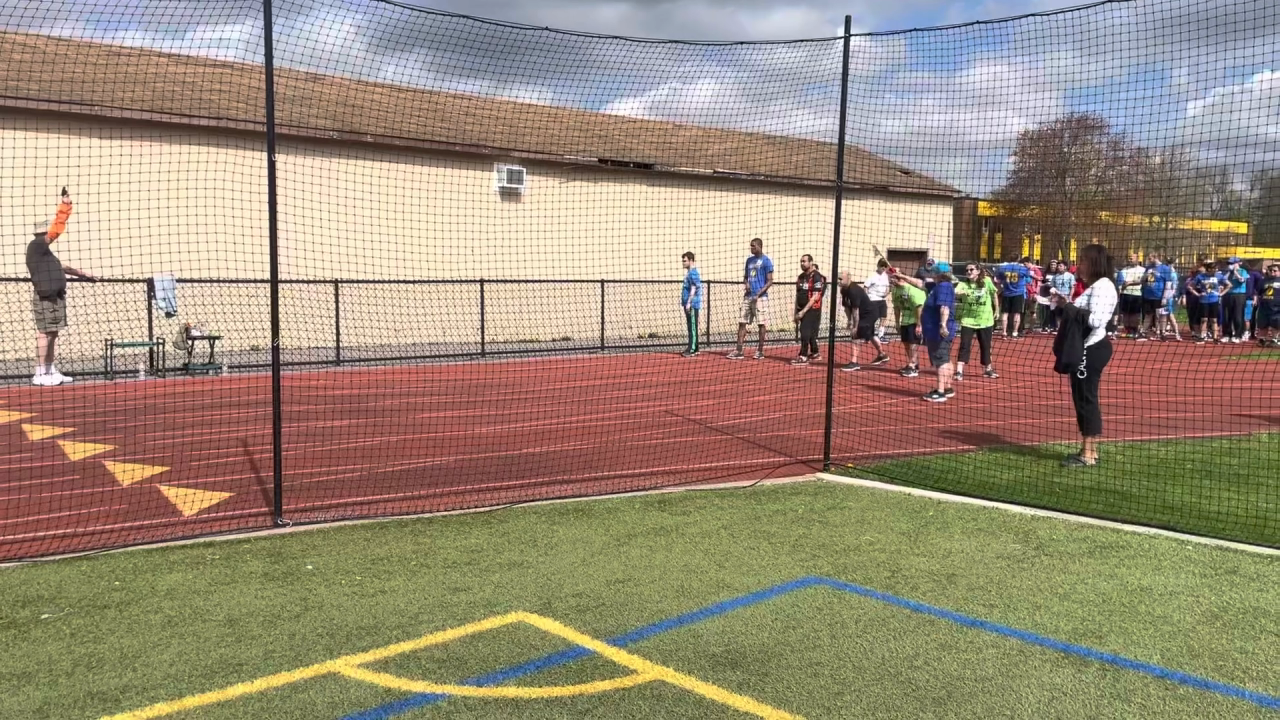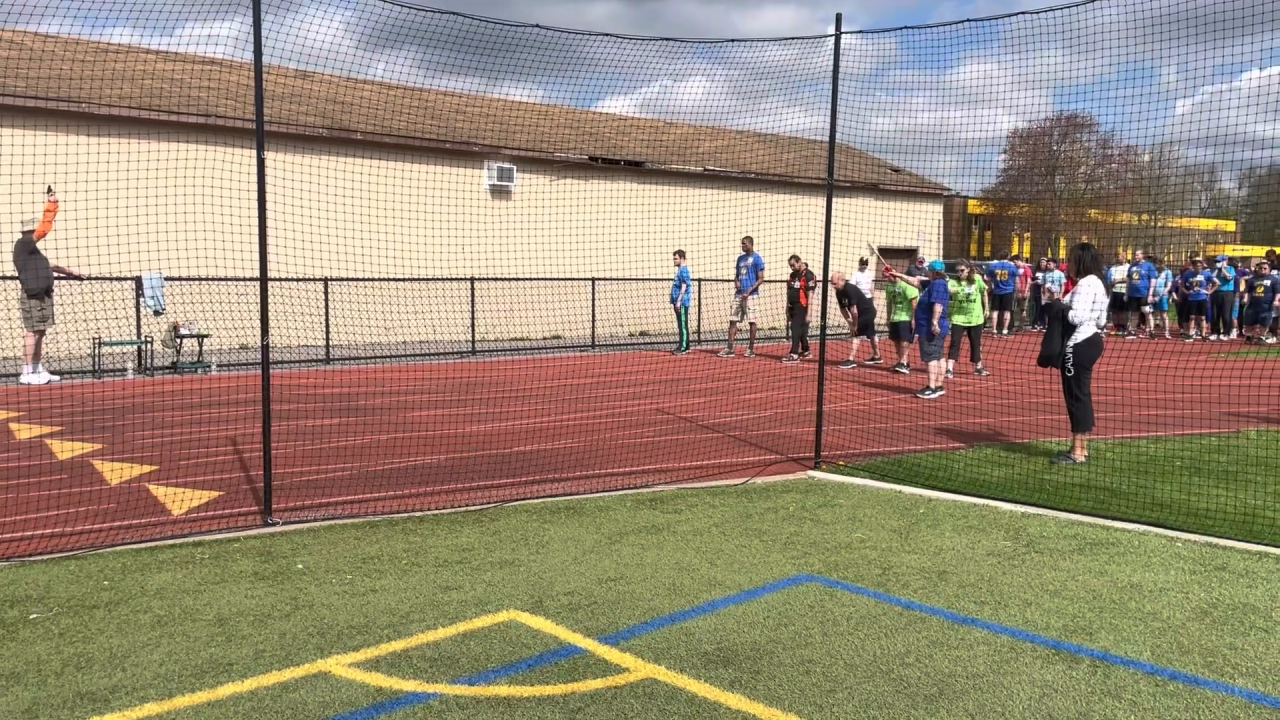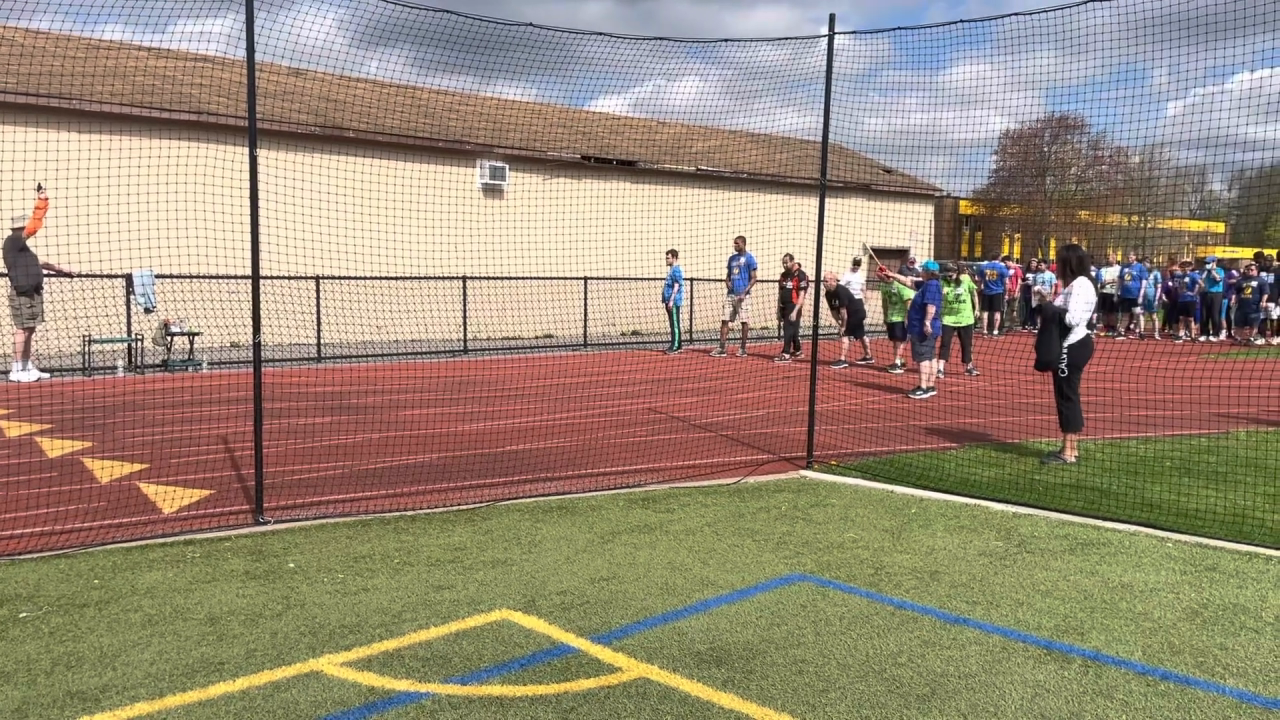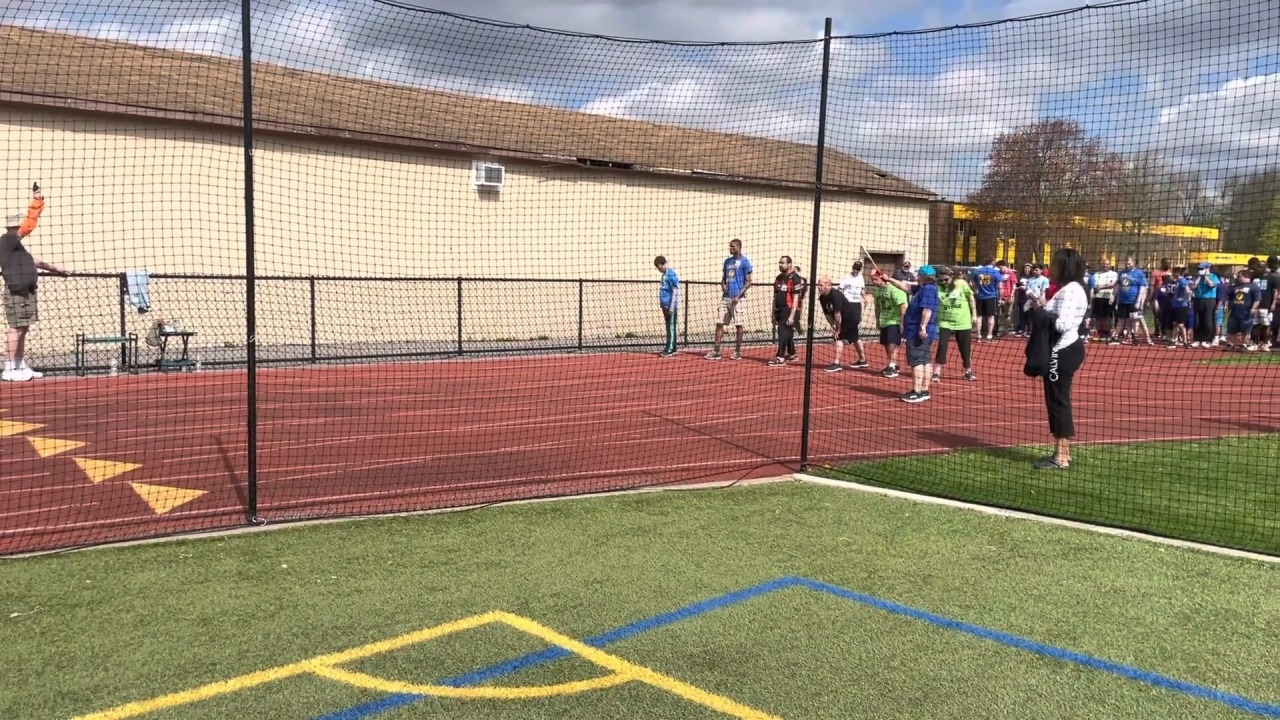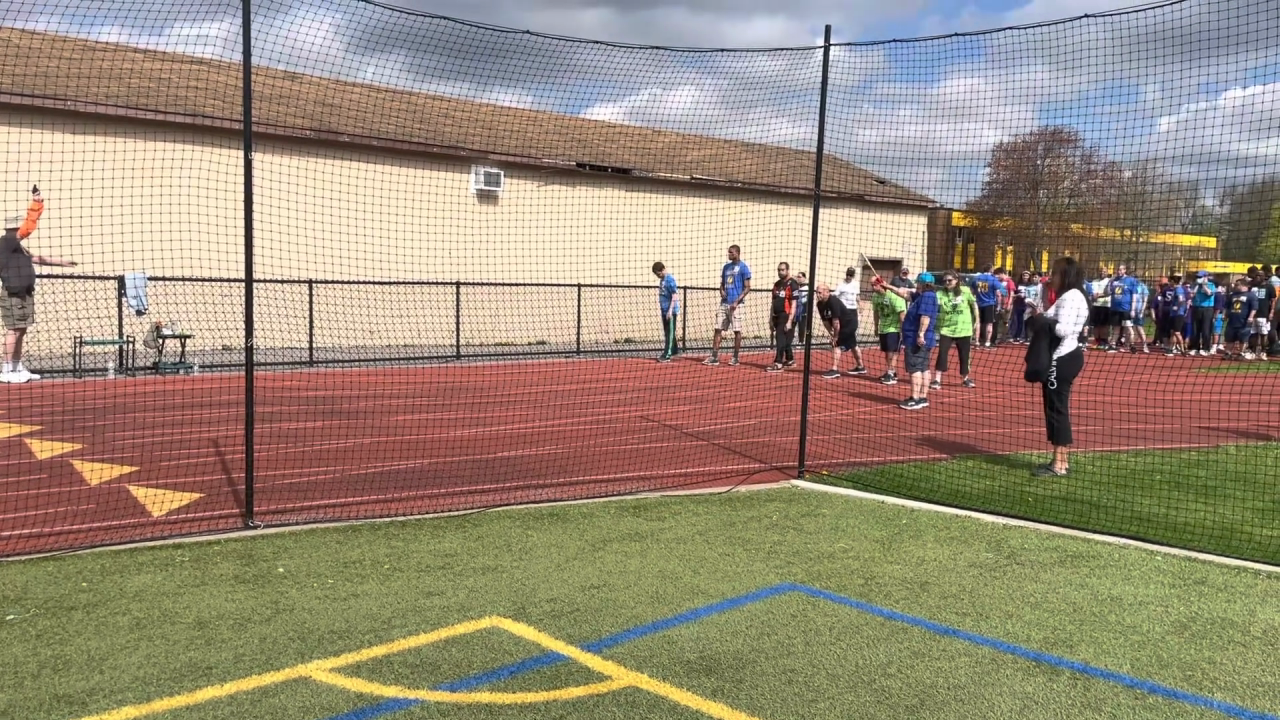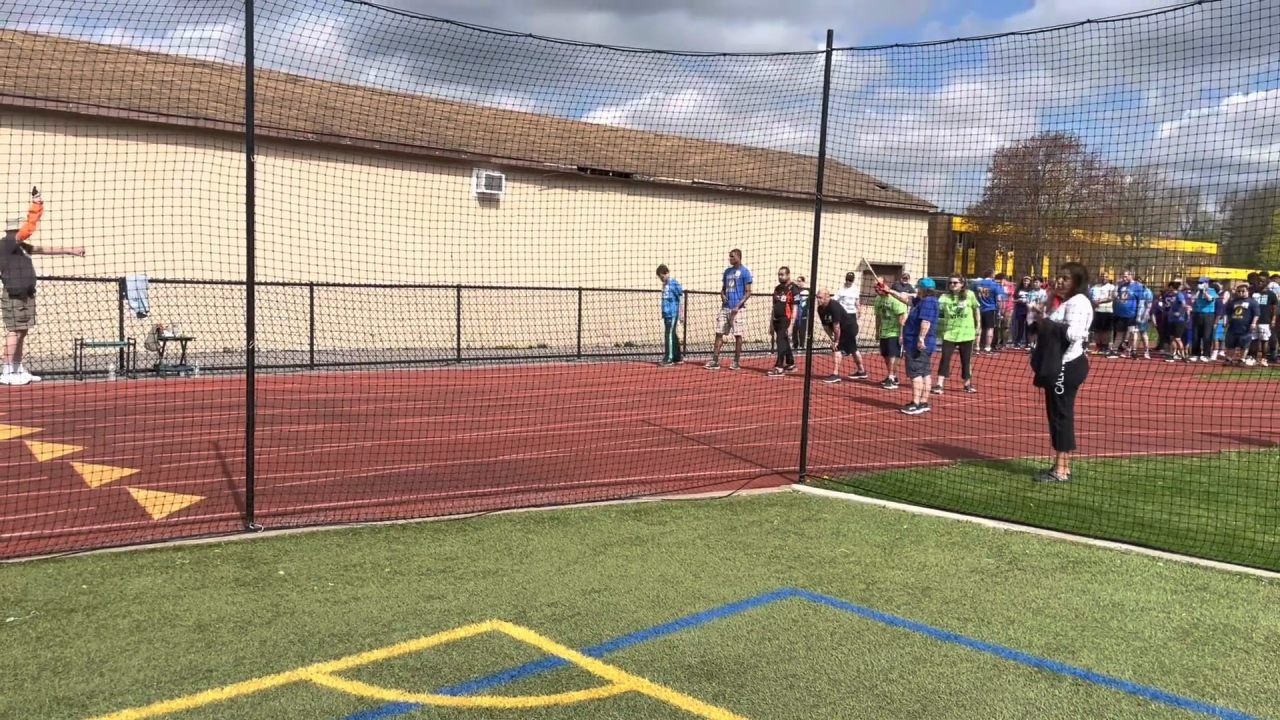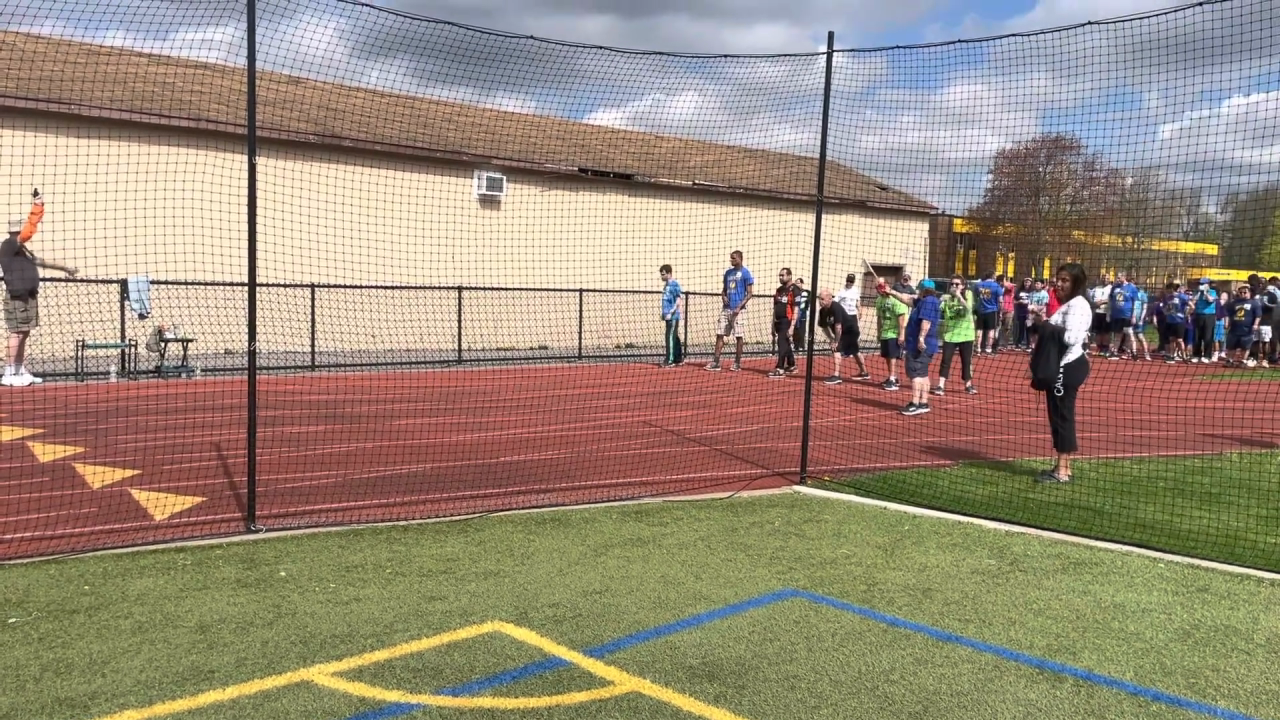
dt=0.7s
person 1, frame 1
left shoulder: (1102, 286)
right shoulder: (1095, 286)
left elbow: (1095, 319)
left wrist: (1069, 308)
right wrist: (1069, 306)
left hip: (1091, 350)
right hip: (1089, 349)
left knee: (1086, 399)
right knee: (1085, 399)
left ankle: (1088, 455)
right ankle: (1090, 450)
person 1, frame 2
left shoulder: (1086, 283)
right shoulder: (1096, 283)
left elbow: (1077, 316)
right elbow: (1101, 320)
left hip: (1079, 346)
right hip: (1088, 342)
left knee: (1076, 396)
right knee: (1081, 396)
left ankle: (1078, 452)
right ankle: (1081, 448)
person 1, frame 3
left shoulder: (1078, 285)
right shoulder: (1080, 284)
left elbow: (1073, 319)
right wrist: (1052, 308)
left hip: (1071, 348)
right hip: (1074, 345)
left knee: (1067, 397)
right knee: (1068, 397)
left ankle: (1068, 453)
right ankle: (1071, 448)
person 1, frame 4
left shoulder: (1070, 290)
right shoulder: (1070, 289)
left elbow: (1063, 324)
left wrist: (1040, 312)
right wrist: (1043, 311)
left hip: (1062, 352)
right hip: (1065, 350)
left knee: (1058, 401)
right knee: (1058, 401)
left ankle: (1061, 457)
right ankle: (1063, 453)
person 1, frame 5
left shoulder: (1071, 297)
right shoulder: (1067, 296)
left elbow: (1063, 329)
right wrist: (1040, 316)
left hip: (1061, 360)
right hip: (1061, 359)
left knee: (1056, 409)
right knee: (1056, 409)
left ankle: (1059, 465)
right ankle: (1061, 460)
person 1, frame 6
left shoulder: (1078, 302)
right shoulder: (1068, 302)
left elbow: (1072, 333)
left wrist: (1045, 323)
right wrist: (1042, 322)
left hip: (1067, 366)
right hip: (1059, 365)
left knee: (1061, 414)
right knee: (1057, 415)
left ankle: (1061, 469)
right ankle: (1062, 466)
person 1, frame 7
left shoulder: (1077, 305)
right shoulder: (1068, 304)
left elbow: (1071, 337)
left wrist: (1044, 324)
right wrist: (1044, 323)
left hip: (1067, 368)
right hip: (1061, 367)
left knee: (1062, 416)
right knee: (1059, 416)
left ankle: (1062, 471)
right ankle: (1062, 467)
person 2, frame 1
left shoulder: (44, 251)
right shoulder: (36, 246)
left elbow: (60, 267)
right elbow: (55, 231)
left wrist: (82, 273)
right wrist: (64, 207)
left hip: (54, 297)
right hip: (45, 298)
left knee: (52, 333)
right knee: (45, 333)
left ankle: (50, 371)
right ankle: (40, 373)
person 2, frame 2
left shoulder: (32, 249)
right shoulder: (23, 244)
left elbow: (47, 265)
right elbow: (43, 230)
left wrist: (70, 272)
right wrist: (51, 205)
left hip: (42, 295)
right hip: (33, 296)
left knee: (40, 332)
right knee: (32, 332)
left ankle: (38, 369)
right ankle: (27, 372)
person 2, frame 3
left shoulder: (21, 247)
right shoulder: (12, 241)
left elbow: (37, 262)
right elbow: (33, 227)
left wrist: (59, 269)
right wrist: (41, 203)
left hip: (31, 292)
right hip: (22, 294)
left knee: (29, 330)
right knee: (22, 329)
left ankle: (28, 367)
right ankle: (16, 370)
person 2, frame 4
left shoulder: (16, 244)
left elbow: (31, 260)
right elbow: (28, 226)
left wrist: (53, 268)
right wrist: (36, 203)
left hip: (25, 292)
right hip: (16, 292)
left knee: (22, 329)
left ankle: (20, 365)
person 2, frame 5
left shoulder: (16, 246)
right shoulder: (6, 242)
left elbow: (35, 258)
right elbow: (27, 229)
left wrist: (61, 263)
right wrist: (36, 205)
left hip: (23, 293)
right hip: (14, 295)
left knee: (21, 330)
right knee: (14, 330)
left ankle: (18, 367)
right ankle: (7, 370)
person 2, frame 6
left shoulder: (19, 246)
right shoulder: (6, 244)
left elbow: (41, 249)
right elbow: (27, 230)
left wrist: (70, 251)
right wrist: (36, 206)
left hip: (25, 295)
right hip: (14, 296)
left knee: (22, 332)
right knee: (14, 332)
left ankle: (19, 369)
right ankle: (7, 372)
person 2, frame 7
left shoulder: (21, 249)
left elbow: (38, 261)
right elbow: (28, 232)
left wrist: (63, 267)
right wrist: (37, 208)
left hip: (27, 296)
right hip: (17, 297)
left knee: (23, 333)
right knee: (16, 333)
left ankle: (20, 371)
